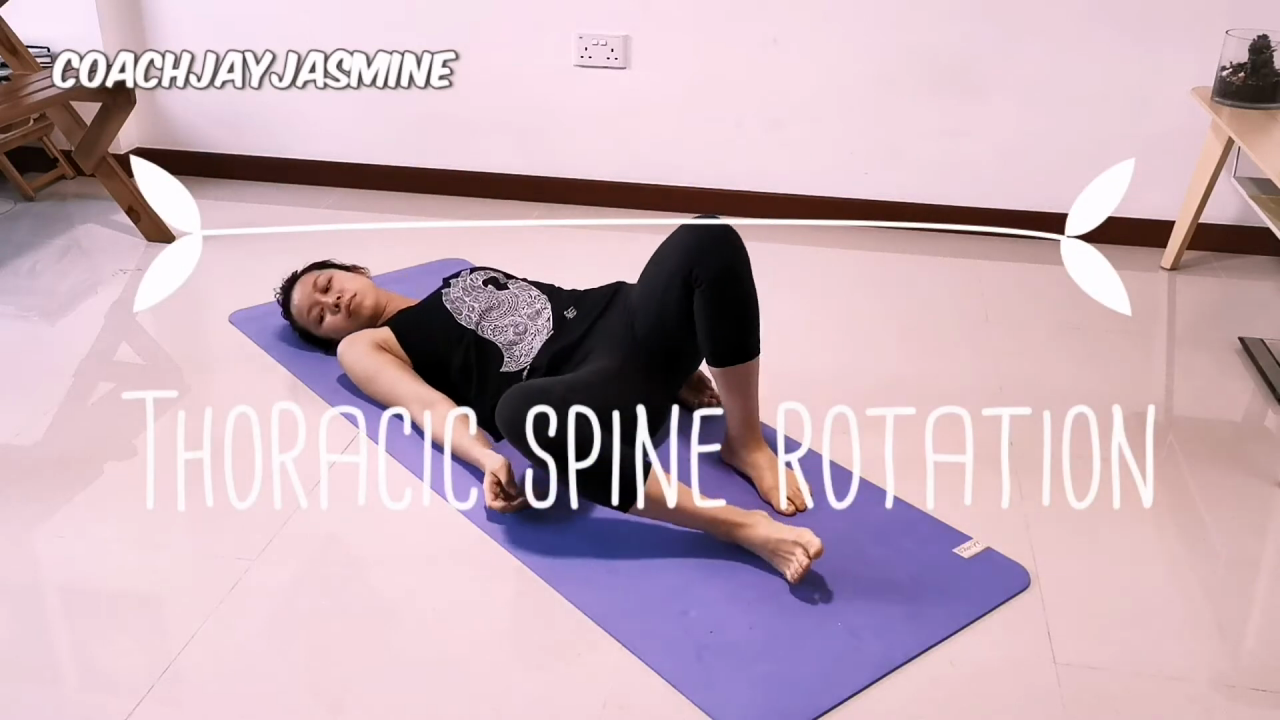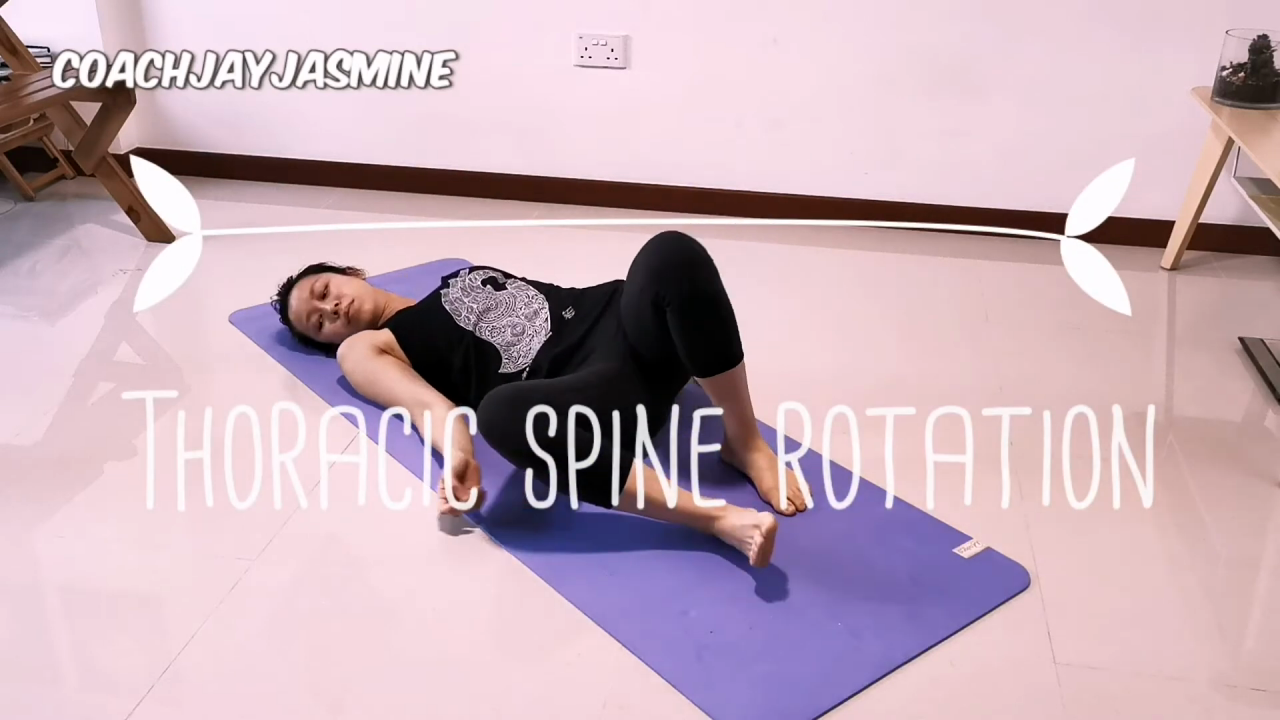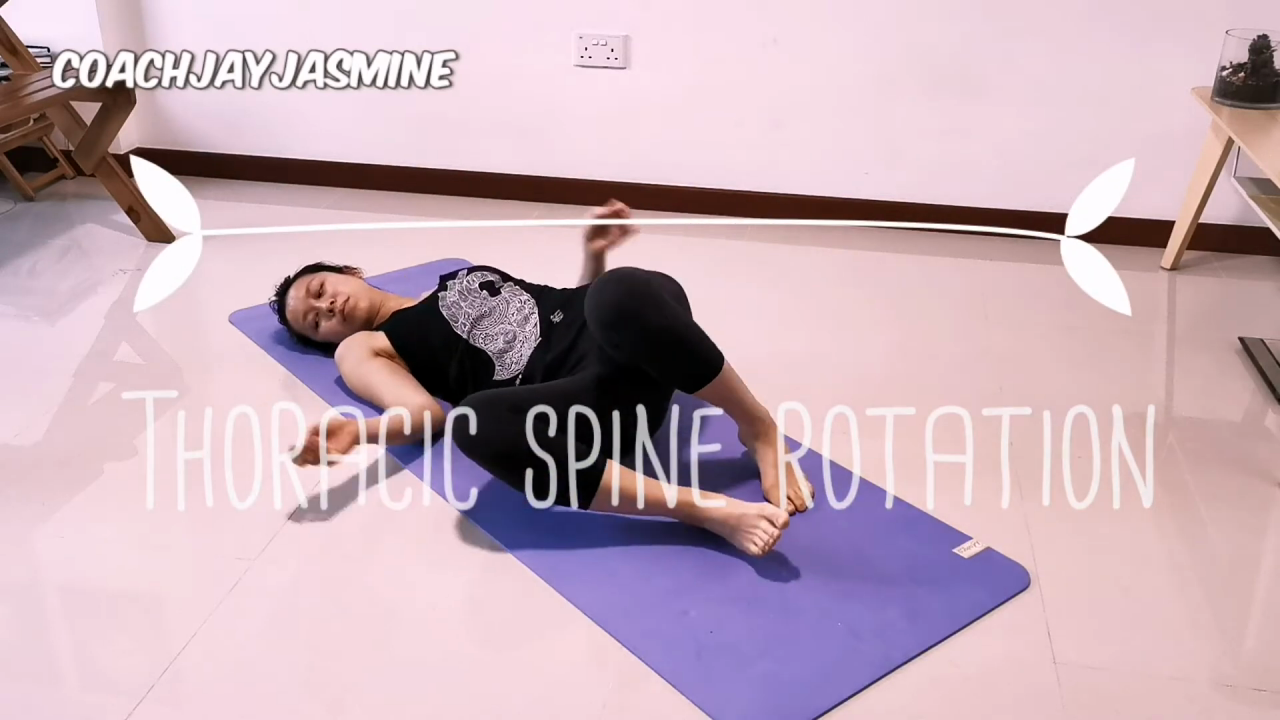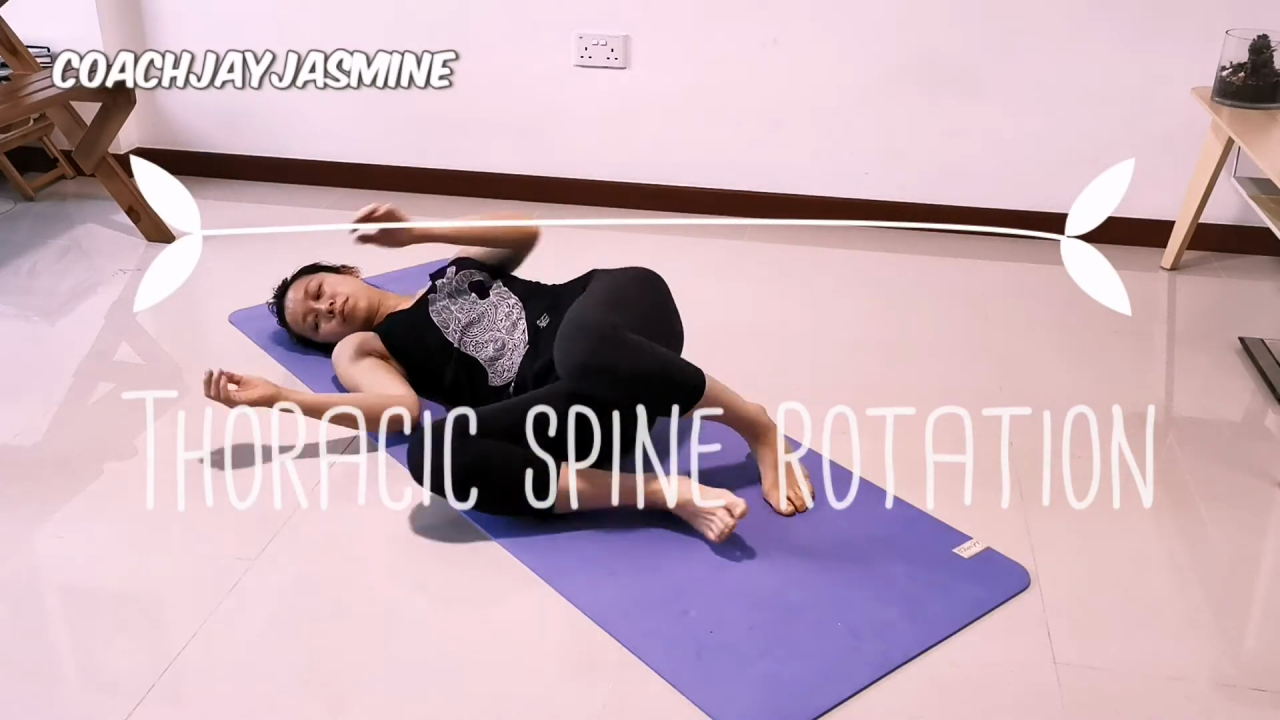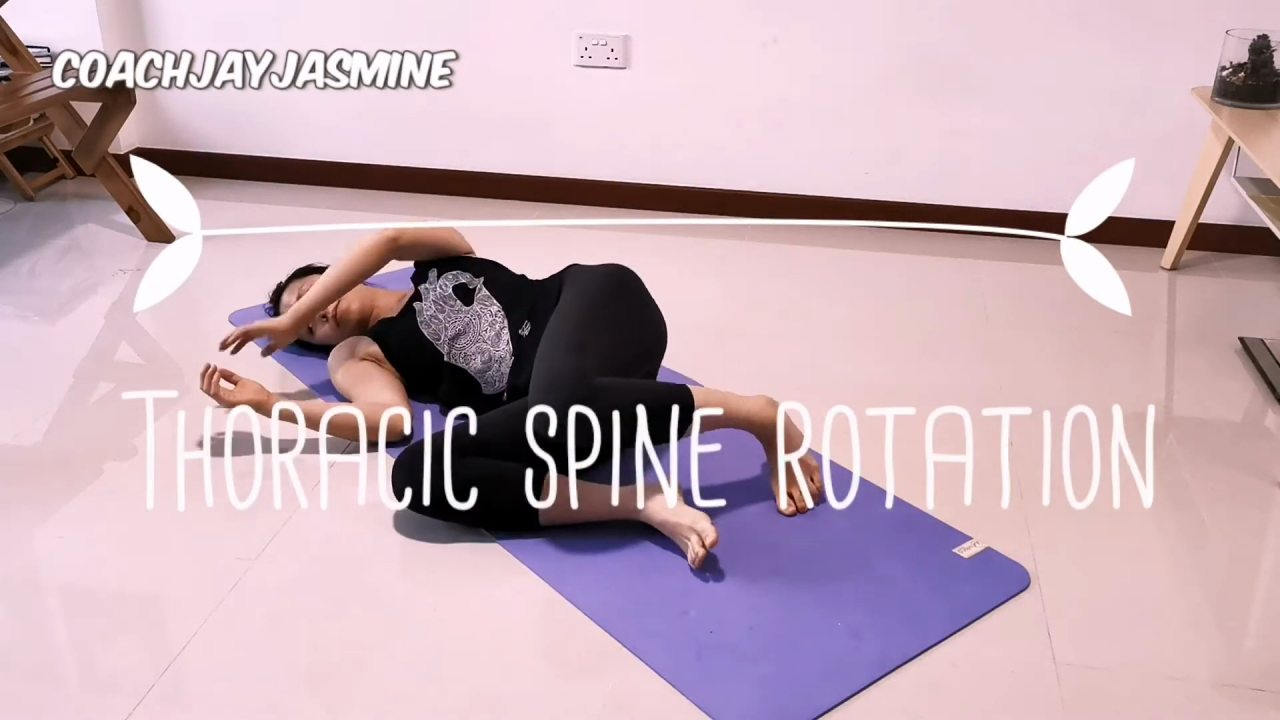
dt=0.2s
person 1, frame 1
left shoulder: (459, 279)
right shoulder: (364, 347)
right elbow: (430, 408)
left wrist: (674, 365)
right wrist: (487, 461)
left hip: (626, 321)
right hip: (586, 384)
left knee: (708, 241)
right knee: (521, 410)
left ankle: (745, 443)
right ankle: (744, 526)
person 1, frame 2
left shoulder: (459, 277)
right shoulder: (364, 350)
right elbow: (429, 407)
left wrist: (691, 328)
right wrist: (458, 459)
left hip: (621, 321)
right hip: (593, 388)
left knee: (672, 255)
right knee: (502, 412)
left ankle: (745, 442)
right ankle: (719, 518)
person 1, frame 3
left shoulder: (457, 276)
right shoulder: (360, 349)
left elbow: (593, 296)
right elbow: (422, 408)
left wrist: (593, 254)
right wrist: (360, 431)
left hip: (630, 328)
right hip: (591, 393)
left knee: (617, 301)
right knee: (478, 422)
left ankle: (758, 430)
right ankle: (706, 510)
person 1, frame 4
left shoulder: (456, 269)
right shoulder: (357, 350)
left elbow: (523, 236)
right elbow: (400, 410)
left wrist: (414, 232)
right wrist: (279, 395)
right hip: (573, 403)
left knee: (586, 348)
right knee: (432, 450)
left ankle: (755, 425)
right ankle: (663, 494)
person 1, frame 5
left shoulder: (433, 261)
right shoulder: (355, 354)
left elbow: (386, 240)
right elbow: (389, 418)
left wrist: (284, 317)
right wrist: (266, 402)
right hip: (547, 406)
left knee: (564, 395)
right knee: (414, 470)
left ankle: (760, 416)
right ankle: (645, 505)
